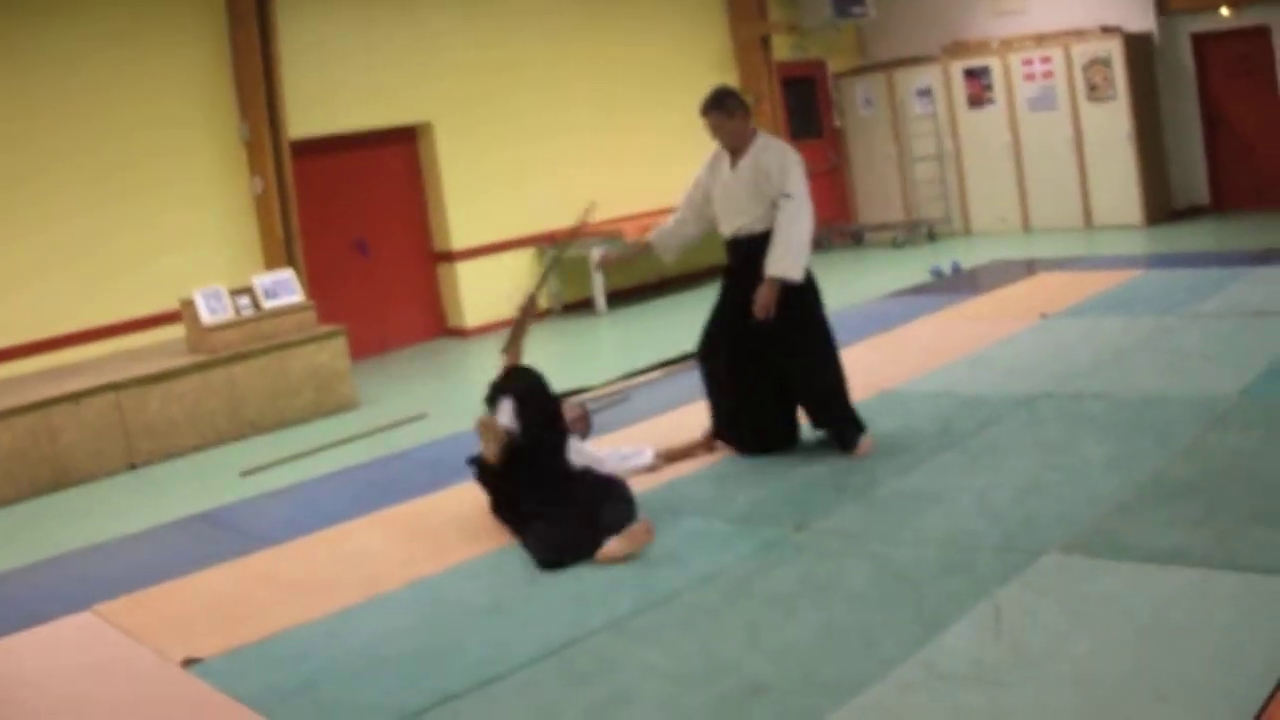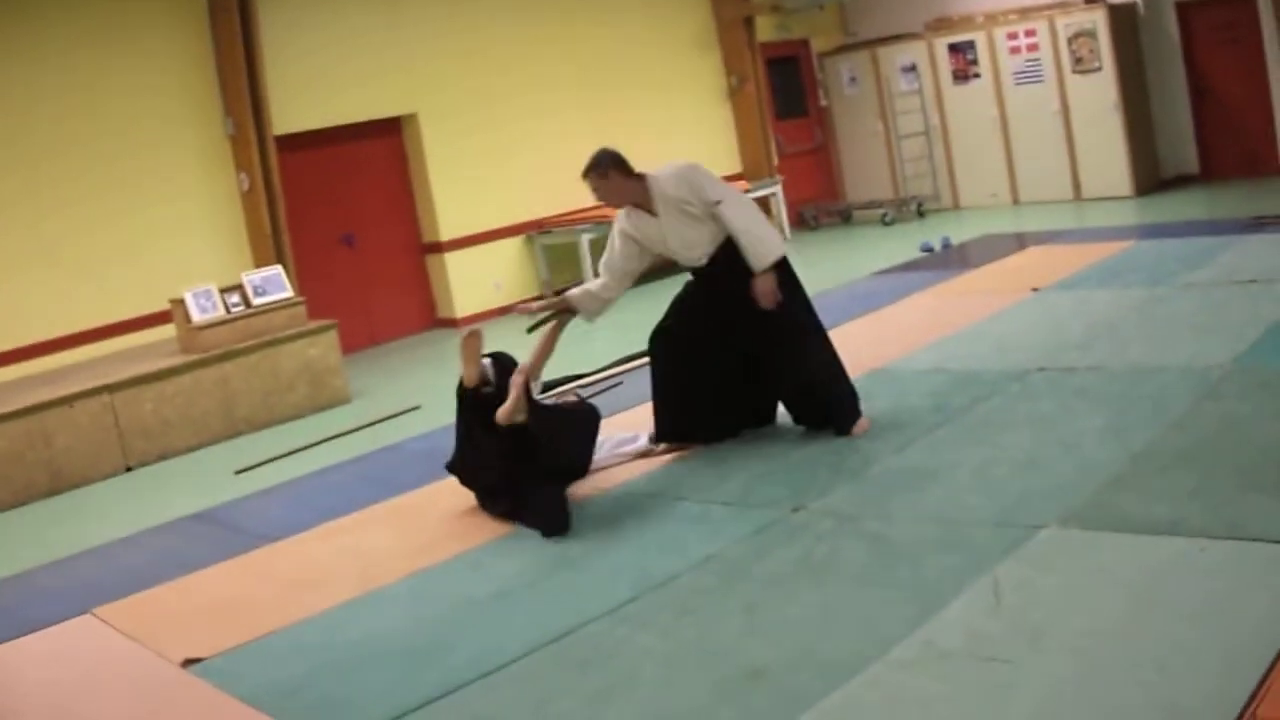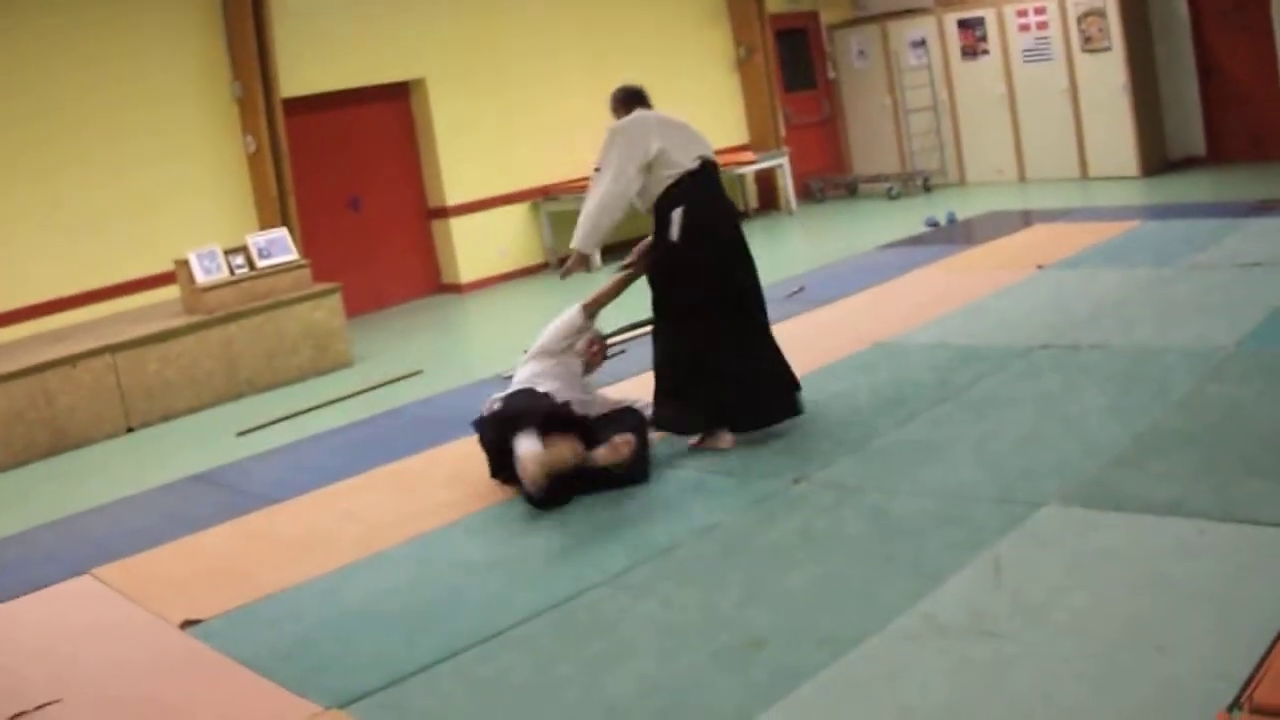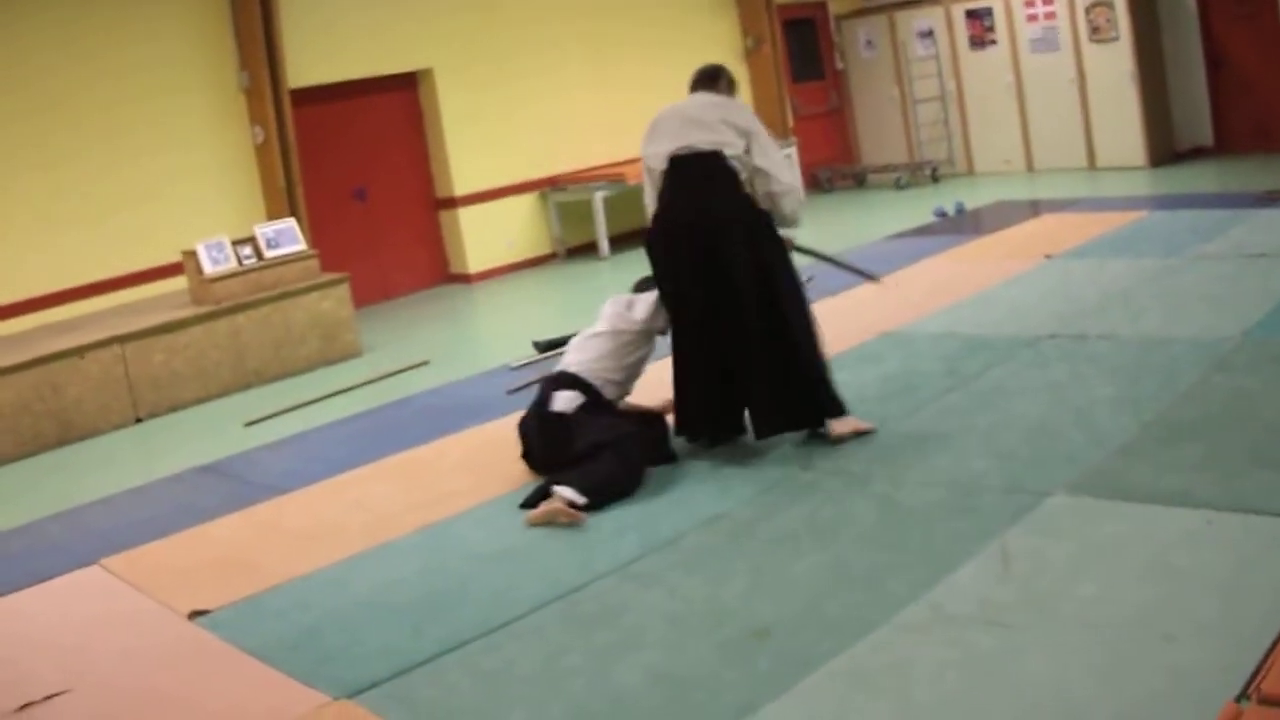
dt=0.5s
person 1, frame 1
left shoulder: (778, 155)
right shoulder: (718, 163)
left elbow: (795, 219)
right elbow: (691, 216)
left wrist: (774, 280)
right wrist: (632, 249)
left hip: (777, 265)
right hip: (742, 265)
left knee: (804, 349)
right knee: (724, 352)
left ankle: (848, 430)
right ankle: (761, 434)
person 1, frame 2
left shoulder: (681, 179)
right shoulder: (629, 226)
left elbow: (739, 212)
right elbow: (612, 281)
left wrist: (764, 269)
right wrist: (558, 302)
left hip: (749, 265)
right hip: (709, 279)
left knee: (791, 337)
right knee: (672, 346)
left ankle: (843, 413)
right ankle: (689, 430)
person 1, frame 3
left shoulder: (625, 132)
right shoulder: (676, 127)
left elbow: (610, 192)
left wrist: (582, 248)
right wrist: (656, 242)
left hip: (689, 222)
right hip: (720, 214)
left knee: (688, 321)
right knee: (729, 311)
left ankle: (719, 422)
person 1, frame 4
left shoulder: (659, 125)
right shoulder: (735, 111)
left elbow: (654, 197)
right elbow: (782, 179)
left wrist: (674, 246)
right wrist: (781, 218)
left hip: (676, 219)
right hip: (726, 206)
left knee: (697, 325)
right knee: (776, 309)
left ankle: (710, 425)
right ankle: (824, 414)
person 2, frame 1
left shoulder: (581, 451)
left elbow: (646, 458)
right elbow: (510, 372)
left wrist: (693, 447)
right wrist: (521, 322)
left knee: (612, 490)
left ankle: (604, 544)
person 2, frame 2
left shoulder: (576, 438)
right elbow: (529, 373)
right wrist: (560, 321)
left hip: (533, 484)
right hip: (494, 477)
left knee: (586, 414)
left ankle: (518, 413)
right ankle: (475, 378)
person 2, frame 3
left shoulder: (585, 395)
right shoulder: (553, 352)
right elbow: (586, 310)
right wrist: (633, 272)
left knee: (630, 418)
left ankle: (595, 457)
right ankle: (532, 461)
person 2, frame 4
right shoulder: (633, 308)
left elbow: (608, 402)
left wrist: (655, 411)
left hip: (575, 408)
right hip: (566, 408)
left knee: (650, 428)
right knee: (626, 448)
right ankle: (560, 500)
